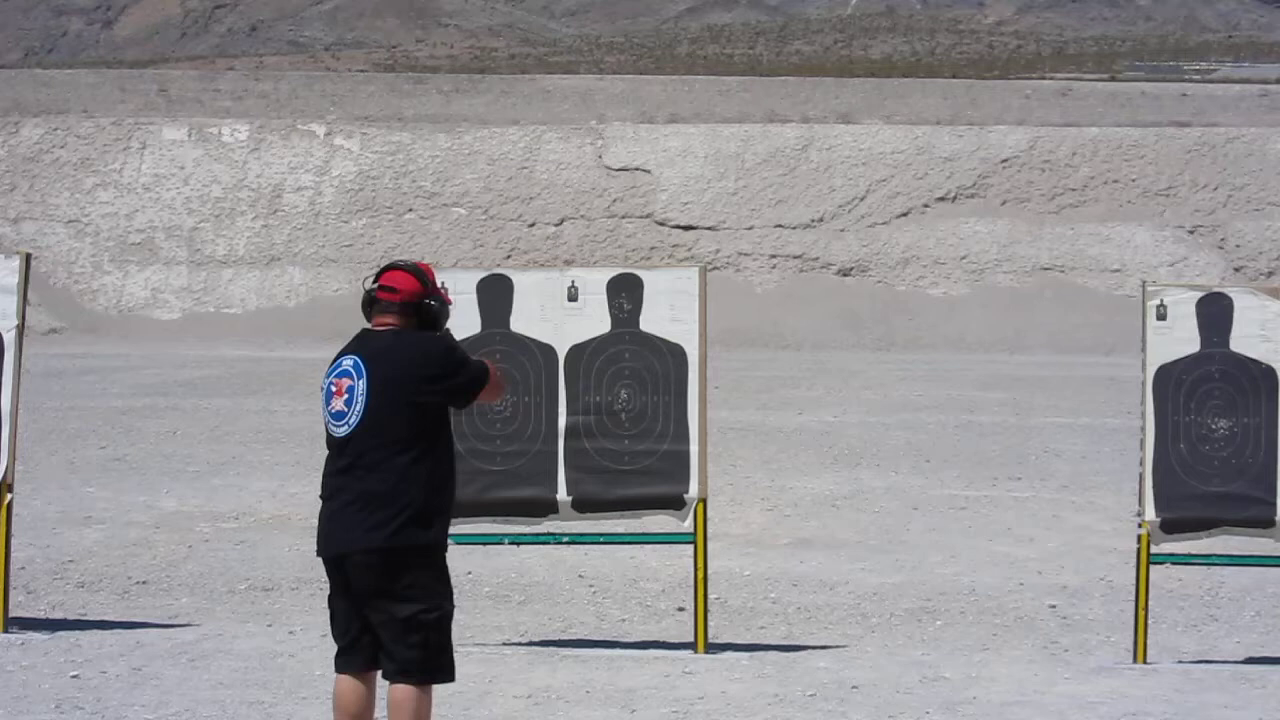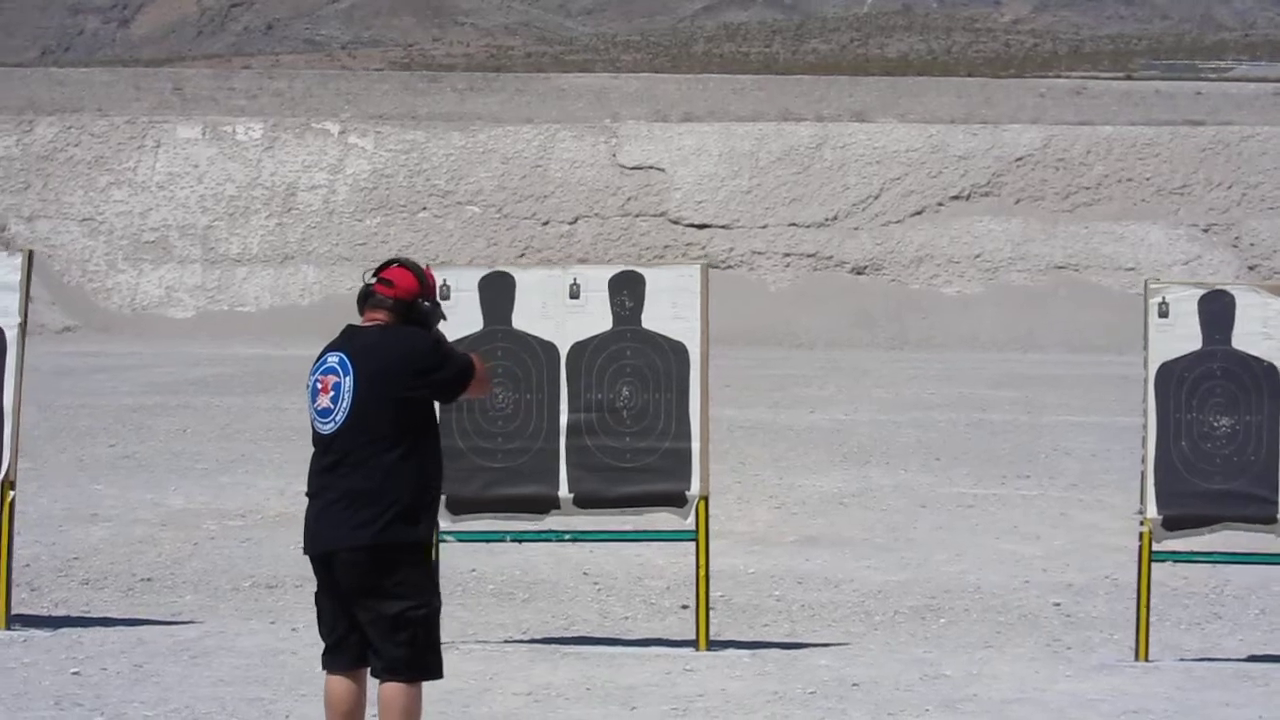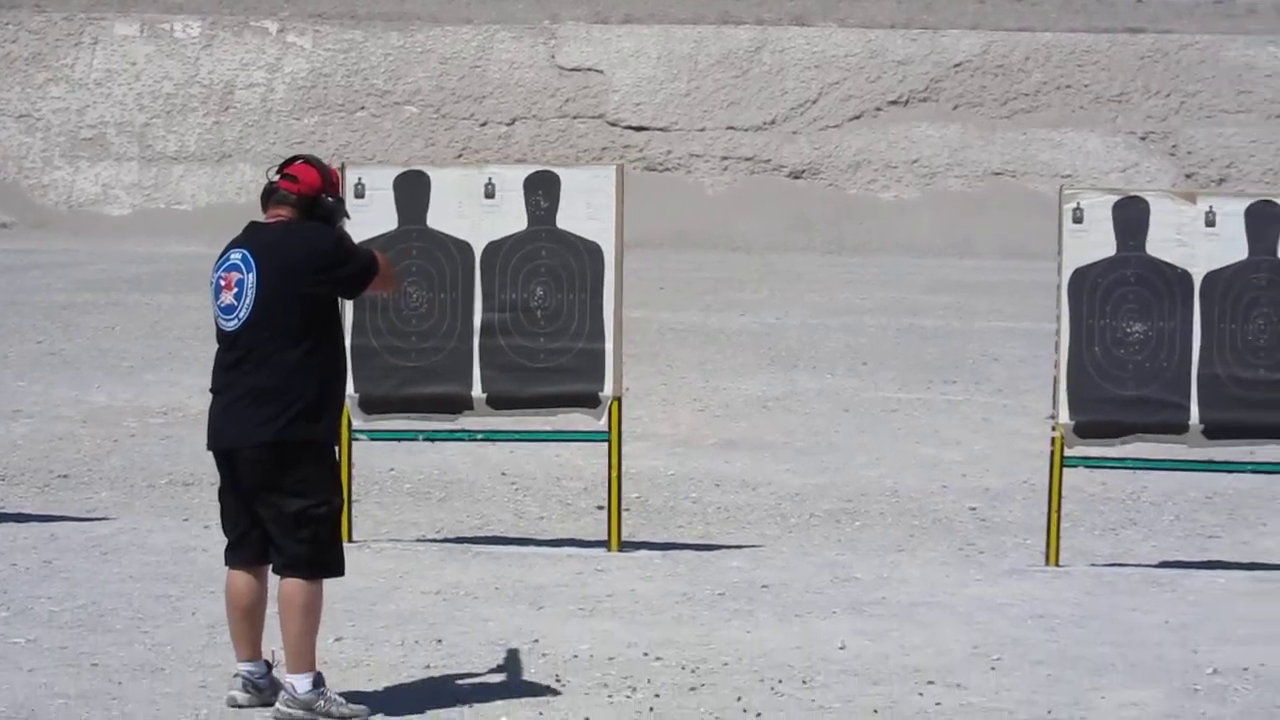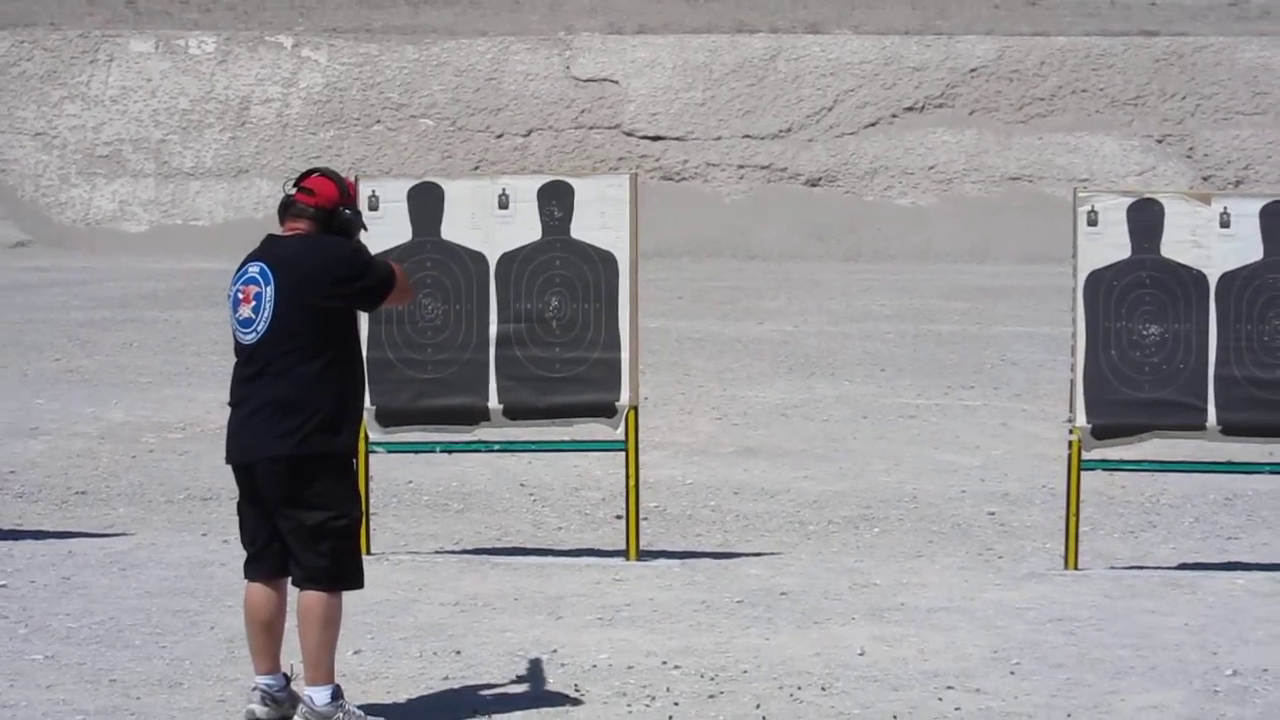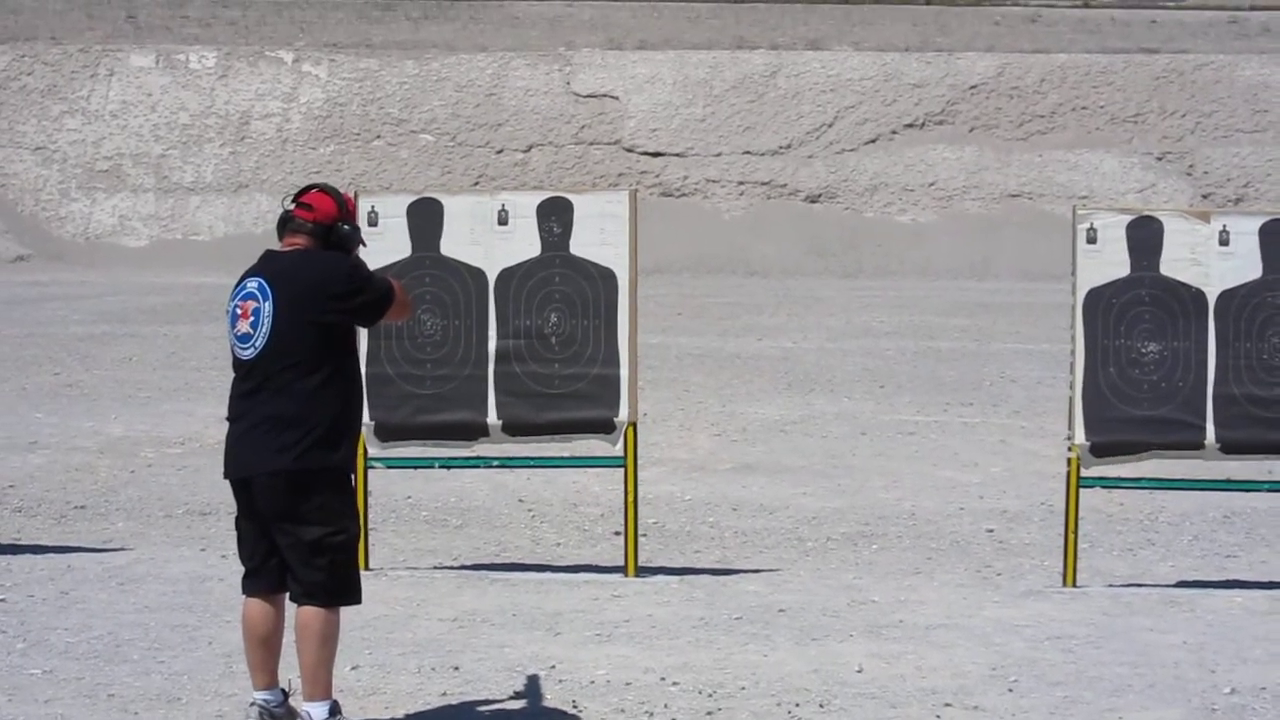
dt=0.7s
person 1, frame 1
left shoulder: (345, 358)
right shoulder: (425, 353)
right elbow: (493, 388)
right wrist: (450, 348)
left hip: (340, 538)
right hip: (399, 542)
left knee: (354, 663)
right knee: (411, 669)
person 1, frame 2
left shoulder: (330, 354)
right shoulder: (410, 349)
right elbow: (479, 381)
right wrist: (437, 342)
left hip: (327, 536)
right hip: (386, 540)
left knee: (343, 661)
right knee: (401, 666)
person 1, frame 3
left shoulder: (234, 251)
right shoulder: (314, 244)
right elbow: (384, 279)
right wrist: (342, 241)
left hip: (231, 430)
right hip: (289, 434)
left knee: (246, 556)
right knee: (302, 560)
person 1, frame 4
left shoulder: (251, 264)
right shoulder: (330, 257)
right elbow: (400, 290)
right wrist: (360, 254)
left hip: (250, 443)
right hip: (307, 447)
left knee: (265, 569)
right knee: (321, 573)
person 1, frame 5
left shoulder: (251, 279)
right shoulder: (329, 273)
right elbow: (399, 306)
right wrist: (359, 270)
left hip: (248, 458)
right hip: (305, 461)
left knee: (263, 584)
right knee: (319, 588)
